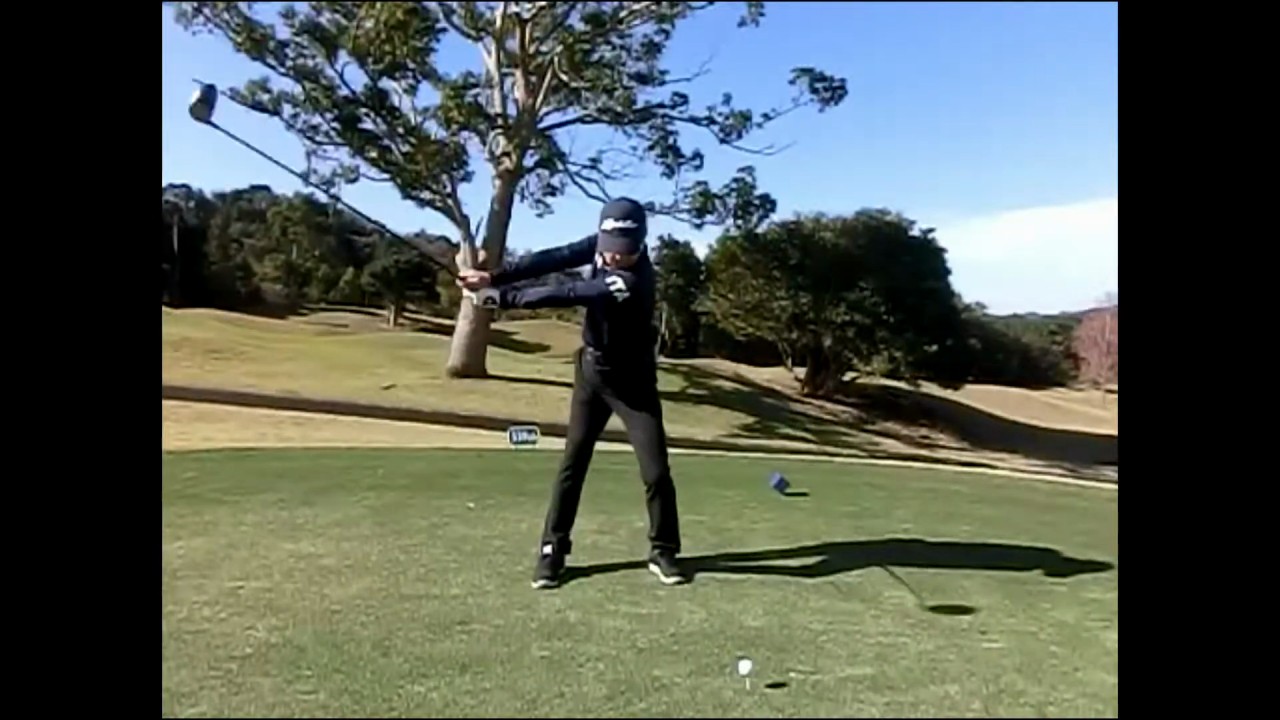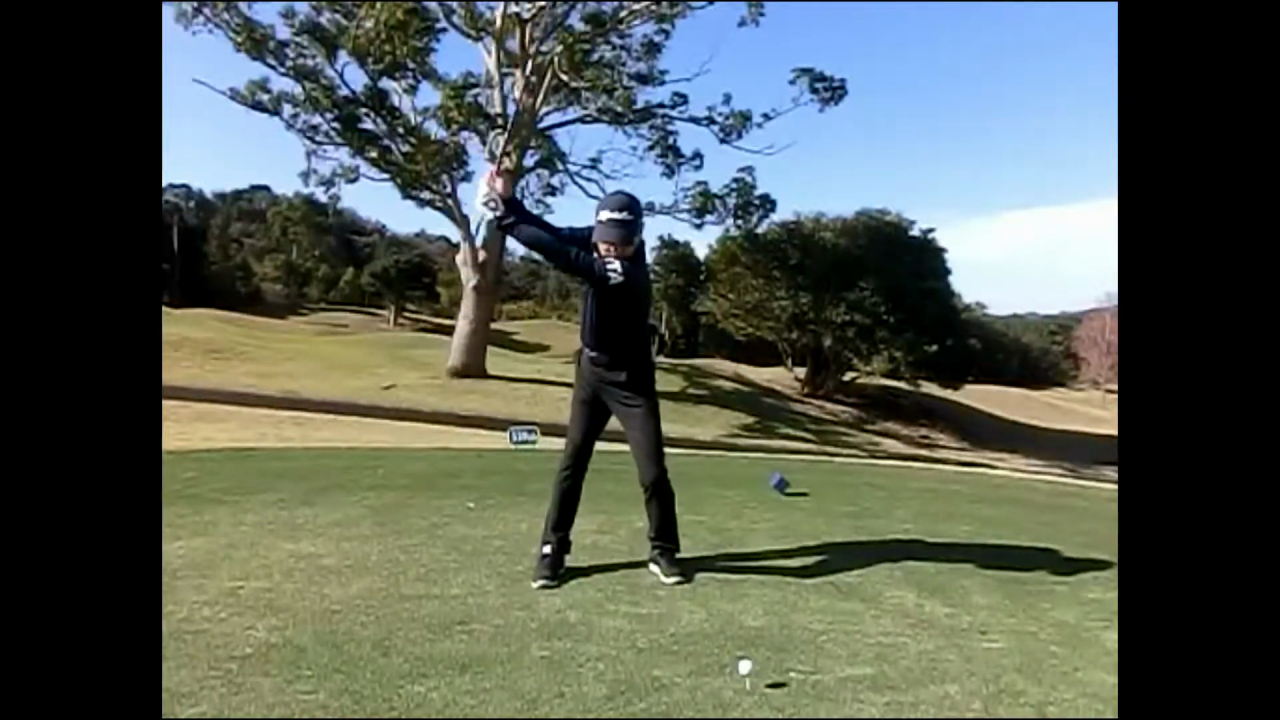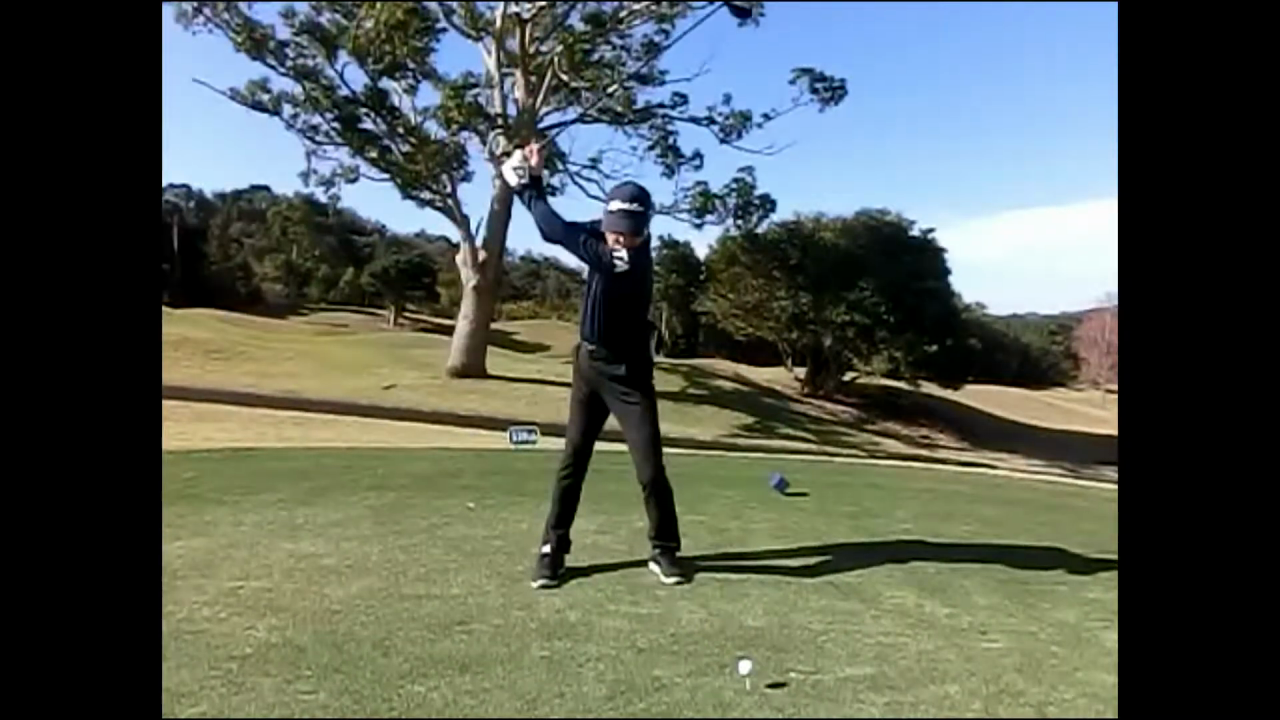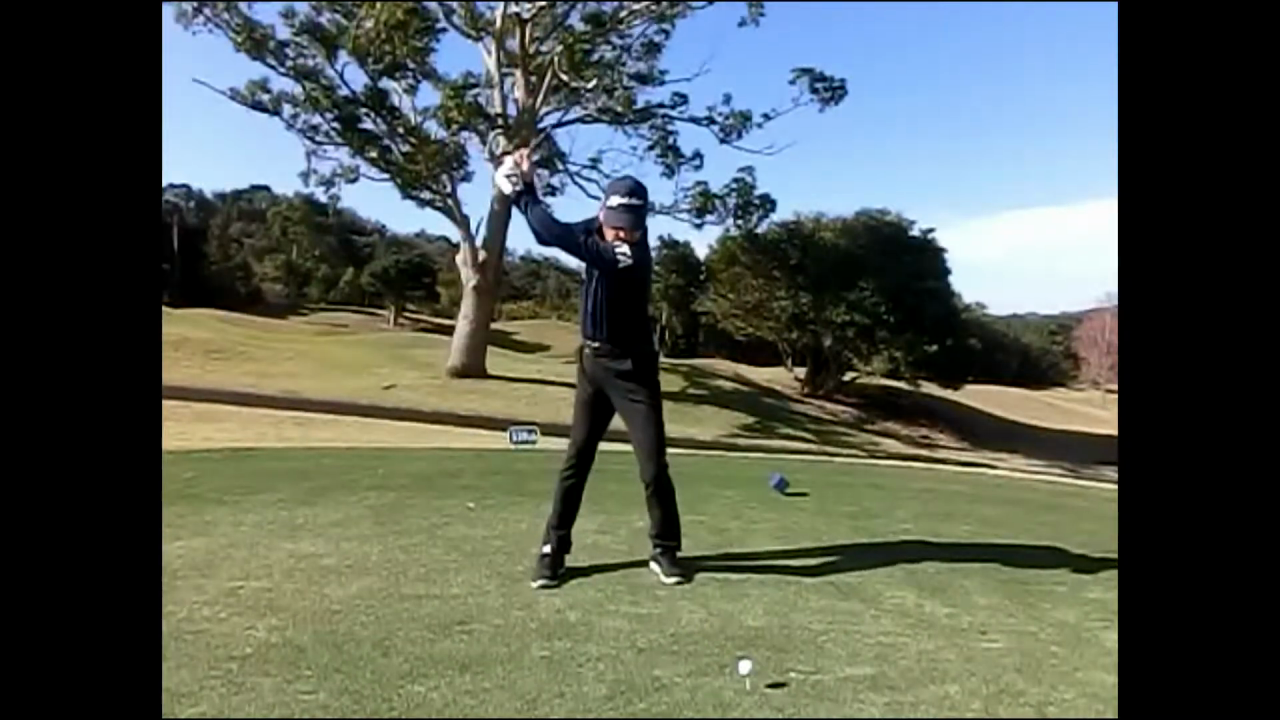
dt=0.5s
person 1, frame 1
left shoulder: (634, 282)
right shoulder: (602, 243)
left elbow: (565, 296)
right elbow: (552, 260)
left wrist: (502, 298)
right wrist: (493, 275)
left hip: (633, 378)
right hip: (592, 369)
left knee: (656, 471)
right knee: (572, 463)
left ankle: (663, 551)
right ankle: (552, 550)
person 1, frame 2
left shoulder: (626, 272)
right shoulder: (600, 238)
left elbow: (558, 253)
right elbow: (554, 234)
left wrist: (505, 217)
right wrist: (509, 200)
left hip: (630, 379)
right hip: (591, 370)
left knee: (652, 471)
right knee: (572, 463)
left ankle: (663, 551)
right ankle: (552, 550)
person 1, frame 3
left shoulder: (630, 264)
right shoulder: (604, 234)
left elbow: (563, 234)
right elbow: (556, 231)
left wrist: (526, 186)
right wrist: (536, 182)
left hip: (627, 373)
right hip: (589, 365)
left knee: (650, 470)
right knee: (572, 461)
left ankle: (664, 551)
right ankle: (552, 549)
person 1, frame 4
left shoulder: (631, 254)
right shoulder: (600, 228)
left elbow: (559, 236)
right elbow: (550, 234)
left wrist: (521, 192)
right wrist: (527, 187)
left hip: (633, 368)
right hip: (593, 362)
left knee: (653, 467)
right knee: (576, 459)
left ankle: (665, 551)
right ankle: (554, 549)
